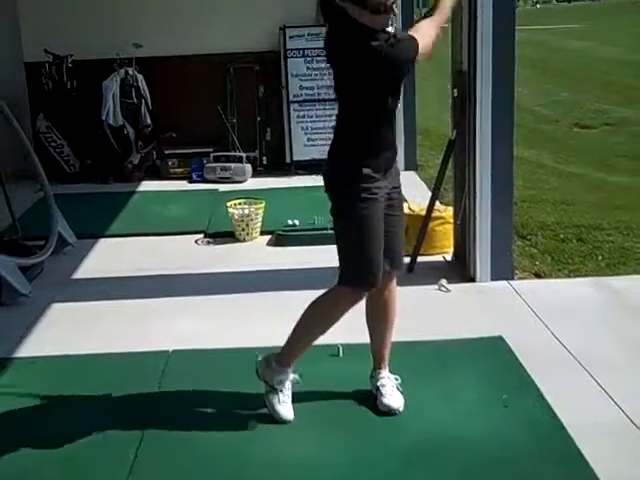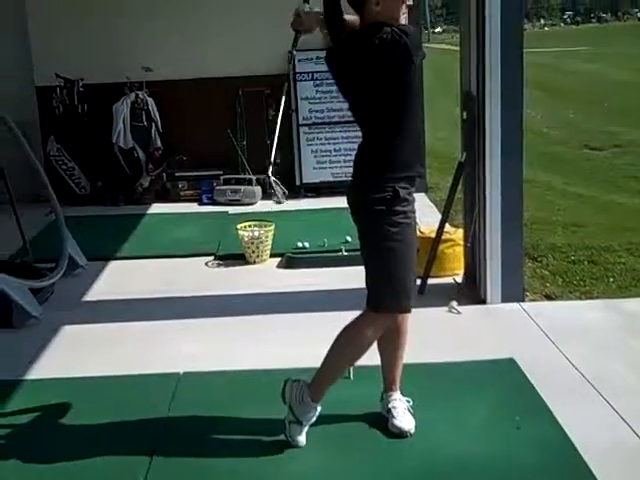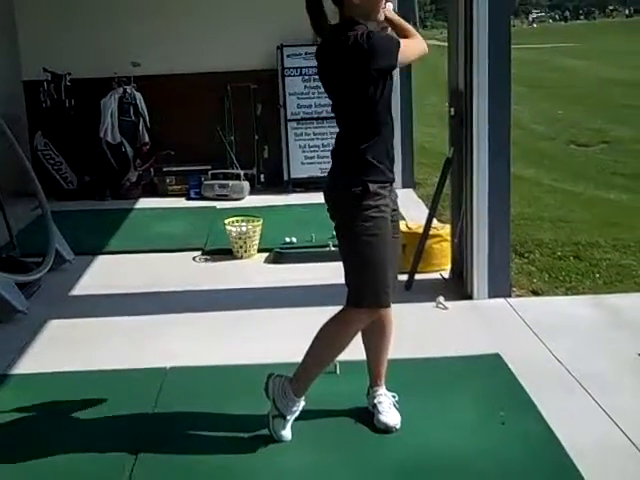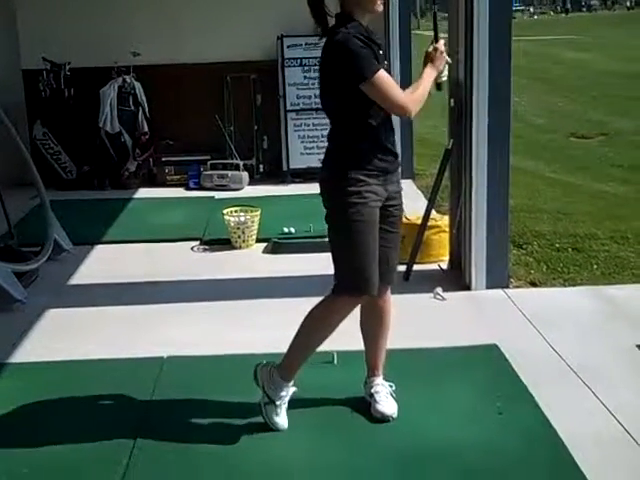
dt=0.5s
person 1, frame 1
right shoulder: (380, 53)
left hip: (384, 168)
right hip: (359, 176)
left knee: (387, 276)
right knee: (359, 284)
left ankle: (381, 373)
right ankle: (279, 366)
person 1, frame 2
left shoulder: (341, 53)
right shoulder: (400, 43)
left hip: (381, 188)
right hip: (386, 192)
left knee: (397, 301)
right knee: (385, 308)
left ankle: (392, 394)
right ankle: (307, 395)
person 1, frame 3
left shoulder: (335, 43)
right shoulder: (364, 44)
right elbow: (419, 44)
left hip: (372, 185)
right hip: (361, 189)
left knee: (382, 298)
right knee: (366, 304)
left ankle: (378, 390)
right ankle: (290, 390)
person 1, frame 4
left shoulder: (364, 37)
right shoulder: (346, 42)
right elbow: (405, 106)
left wrist: (426, 71)
right wrist: (432, 70)
left hip: (386, 175)
right hip: (352, 180)
left knee: (381, 286)
right knee: (353, 290)
left ankle: (375, 379)
right ankle: (279, 377)
